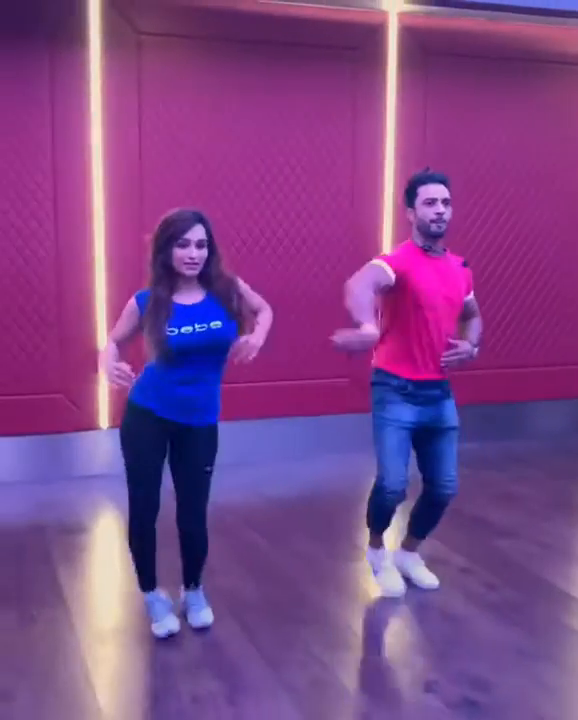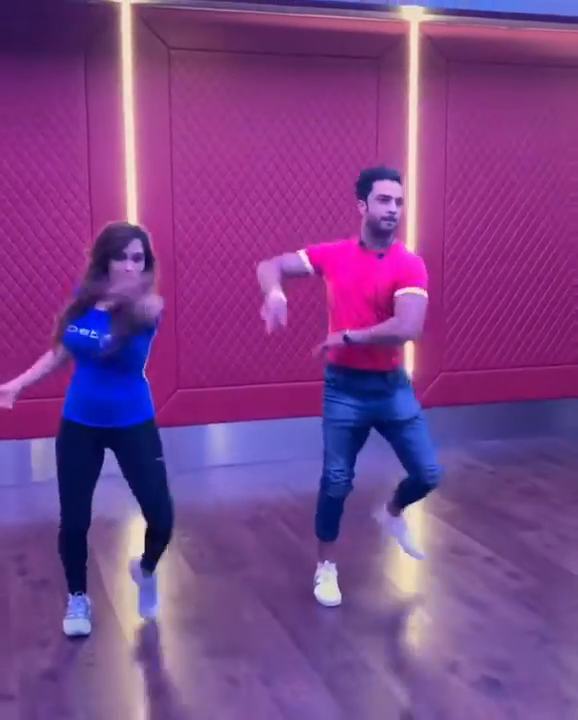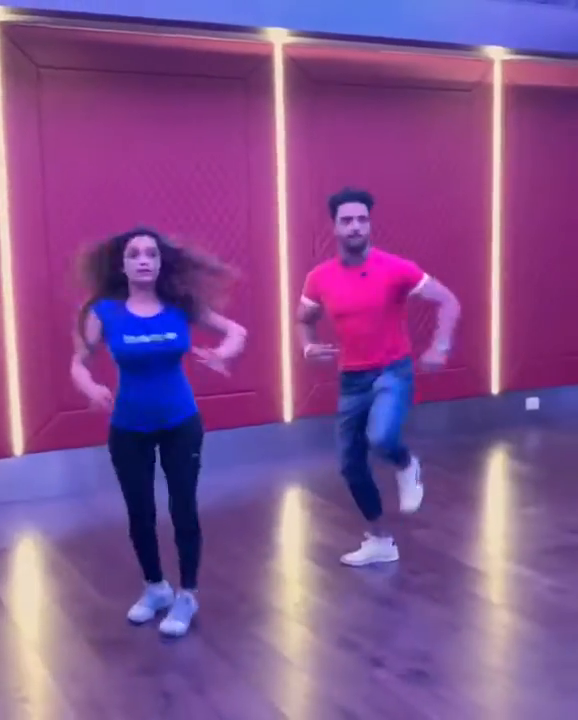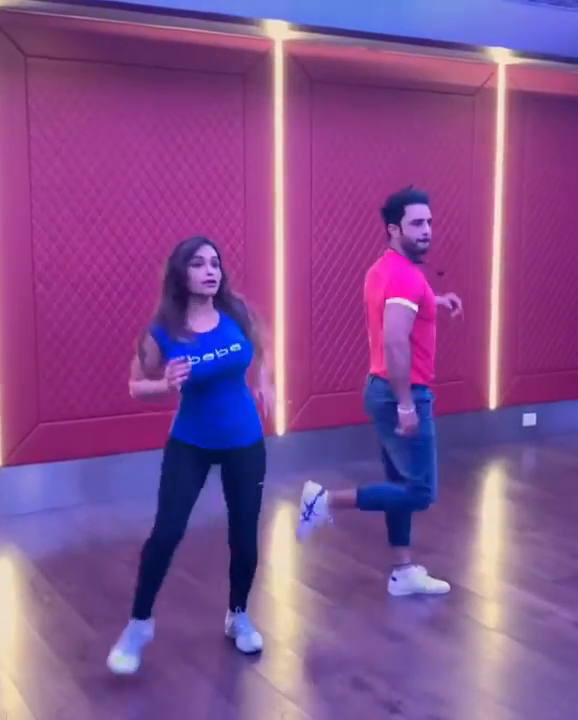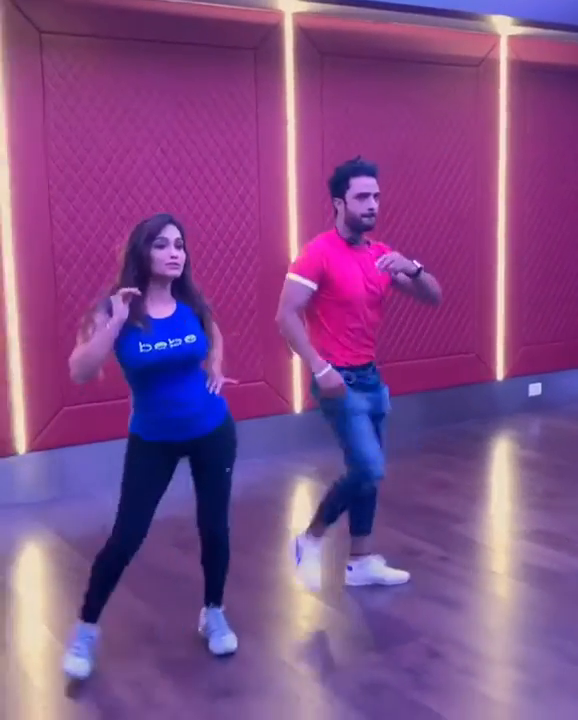
dt=1s
person 1, frame 1
left shoulder: (228, 290)
right shoulder: (147, 301)
left elbow: (262, 309)
right elbow: (113, 341)
left wrist: (256, 335)
right wrist: (111, 364)
left hip: (200, 422)
right hip: (148, 415)
left knee: (193, 519)
right knee: (143, 510)
left ankle: (193, 593)
right ankle: (154, 597)
person 1, frame 2
left shoulder: (144, 307)
right shoulder: (81, 303)
left elbow: (147, 307)
right elbow: (62, 353)
left wrist: (131, 292)
left hip: (134, 426)
right hip: (79, 426)
left knee: (161, 515)
right knee: (74, 521)
left ankle: (146, 571)
right ankle: (78, 599)
person 1, frame 3
left shoulder: (183, 307)
right shoulder: (103, 312)
left elbow: (236, 330)
right elbow: (79, 363)
left wrist: (221, 353)
right wrist: (90, 386)
left hip: (180, 424)
right hip: (128, 429)
left knee: (183, 510)
right knee: (140, 515)
left ankle: (185, 595)
right ankle: (155, 589)
person 1, frame 4
left shoulder: (237, 313)
right shoulder: (161, 332)
left elbow: (257, 350)
right elbow: (136, 385)
left wrist: (263, 385)
right wrist: (163, 385)
left hip: (244, 441)
right hip: (189, 444)
left knee: (244, 539)
right knee: (166, 534)
left ankle: (238, 617)
right ankle: (139, 626)
person 1, frame 5
left shoulder: (193, 305)
right shoulder: (117, 310)
right elbow: (79, 373)
left wrist: (213, 372)
right wrist: (115, 322)
left hip: (212, 432)
right hip: (151, 440)
left knee: (214, 528)
right knee: (124, 539)
left ankle: (213, 614)
right ankle: (86, 630)
person 2, frame 1
left shoulder: (460, 269)
right shoulder: (398, 261)
left elbow: (472, 316)
right elbow: (358, 285)
left wrist: (470, 346)
right wrist: (368, 329)
left hip: (440, 394)
right hip: (396, 392)
left knee: (443, 488)
right knee: (392, 485)
left ankle: (409, 554)
right ankle: (377, 549)
person 2, frame 2
left shoulder: (410, 265)
right shoulder: (331, 255)
left elbow: (408, 328)
right elbow: (270, 267)
left wrist: (347, 337)
right wrist: (274, 293)
left hip: (392, 386)
right hip: (343, 387)
left knee: (428, 474)
right knee: (336, 481)
left ankle: (394, 512)
right ankle: (327, 567)
person 2, frame 3
left shoulder: (396, 268)
right shoulder: (319, 277)
left elbow: (449, 302)
right elbow: (303, 321)
left wrist: (441, 345)
right wrist: (309, 346)
left hip: (392, 372)
right hip: (350, 382)
left knee: (381, 439)
right knee: (351, 465)
left ankle: (407, 466)
right ankle: (379, 541)
person 2, frame 4
left shoulder: (386, 269)
right shoulder: (405, 276)
right elbow: (395, 343)
left wrist: (435, 304)
right wrist: (405, 406)
left hip: (388, 391)
right hip: (403, 395)
left knee: (402, 483)
right knee: (420, 492)
left ankle: (404, 572)
right ankle: (326, 501)
person 2, frame 5
left shoulder: (381, 254)
right shoulder: (318, 254)
left elbow: (433, 298)
right elbow: (286, 316)
left wrist: (412, 269)
right wrist: (320, 368)
left hip: (369, 376)
right hip: (339, 380)
left knee: (367, 472)
right knee: (368, 471)
left ankle: (362, 562)
right ankle: (311, 540)
